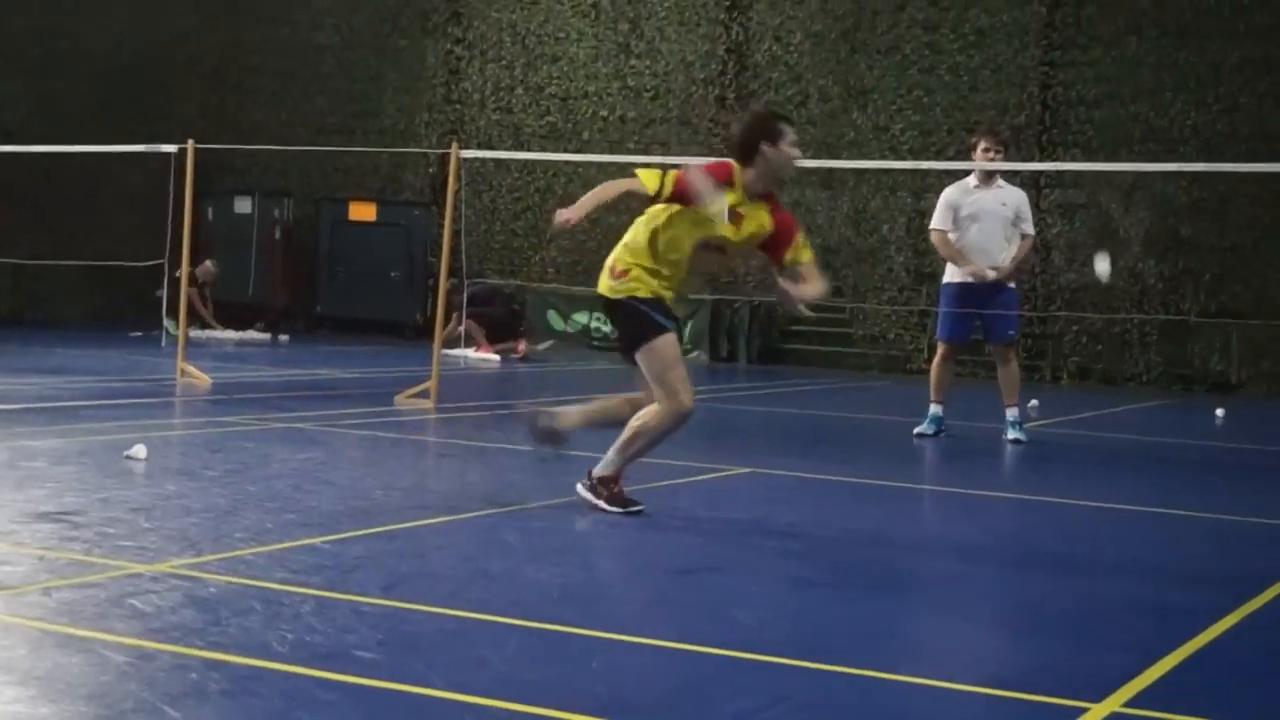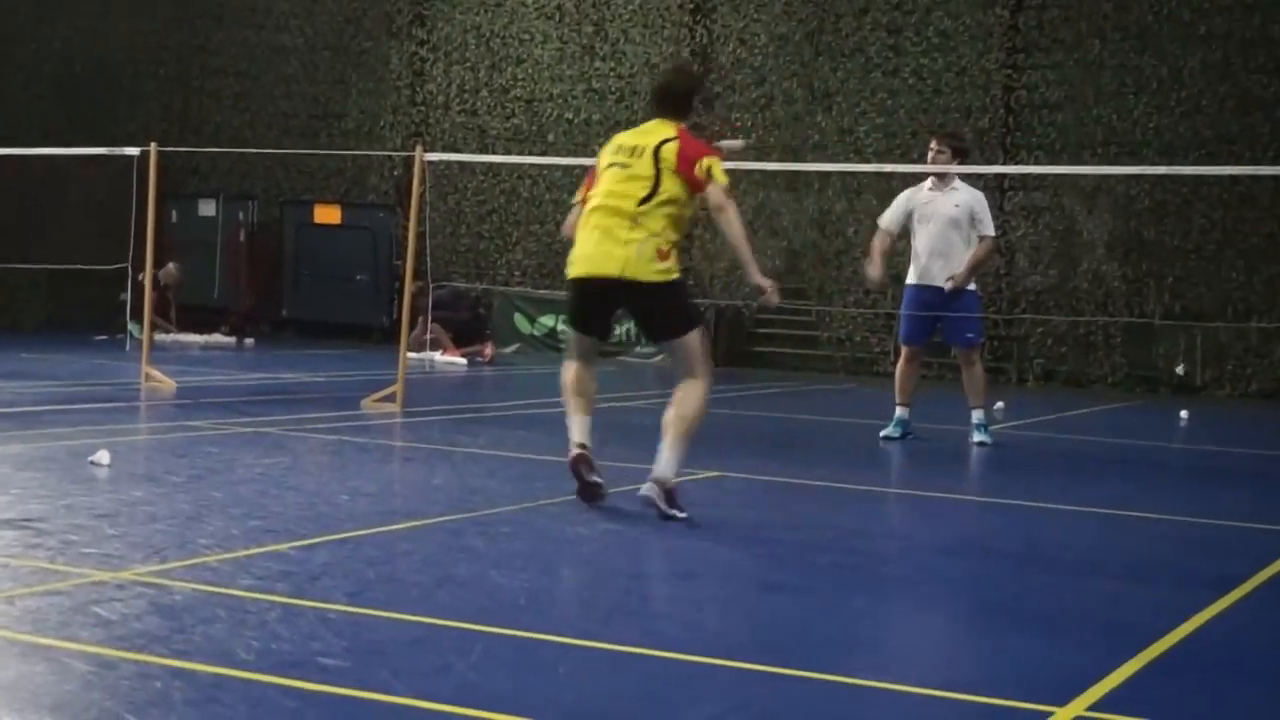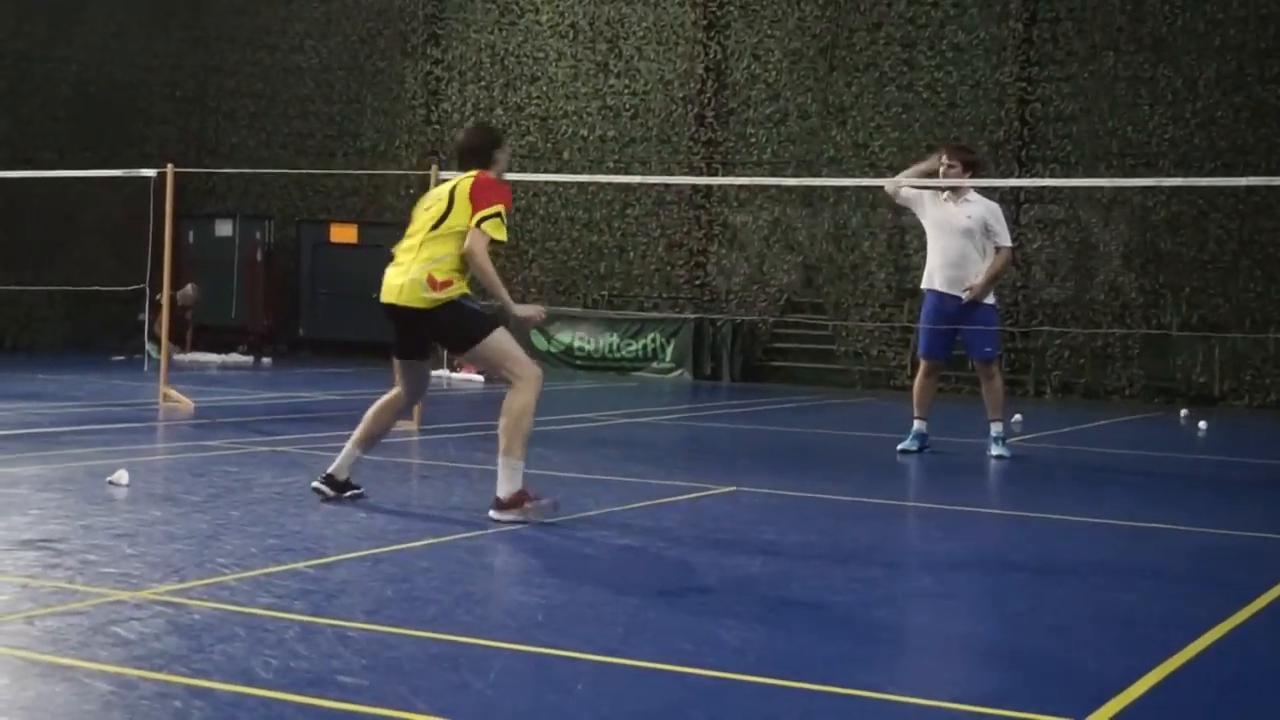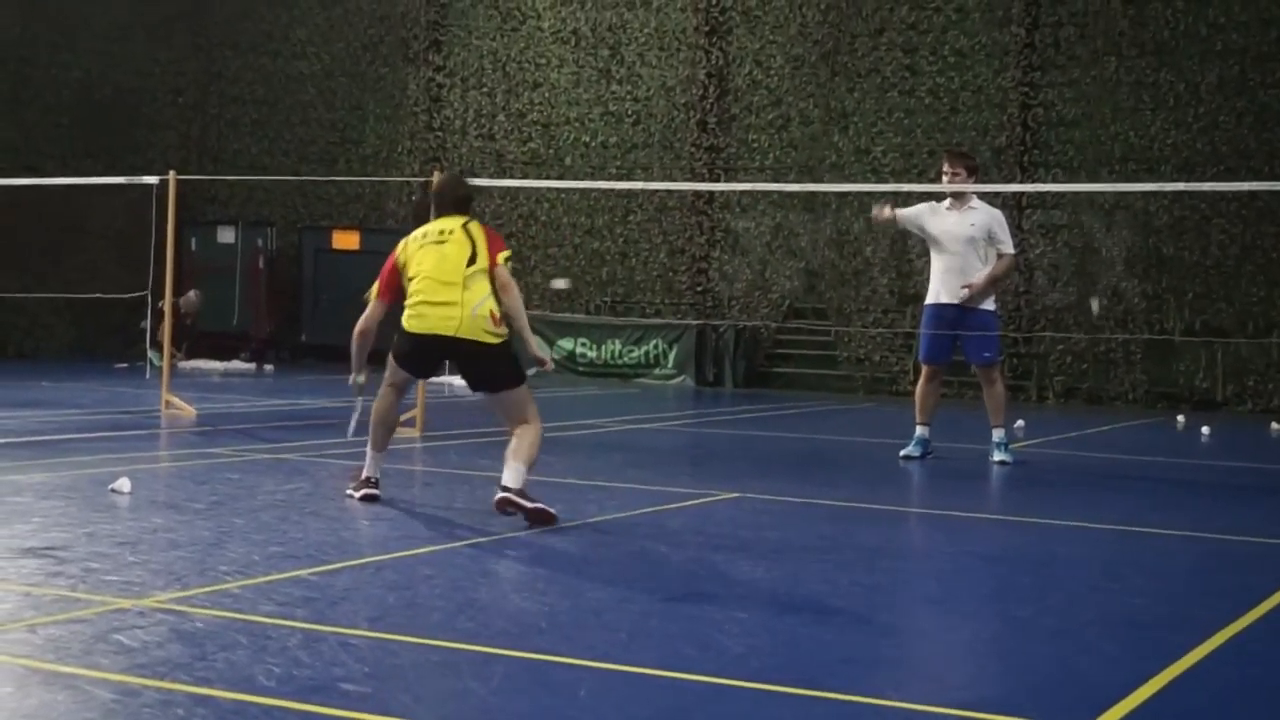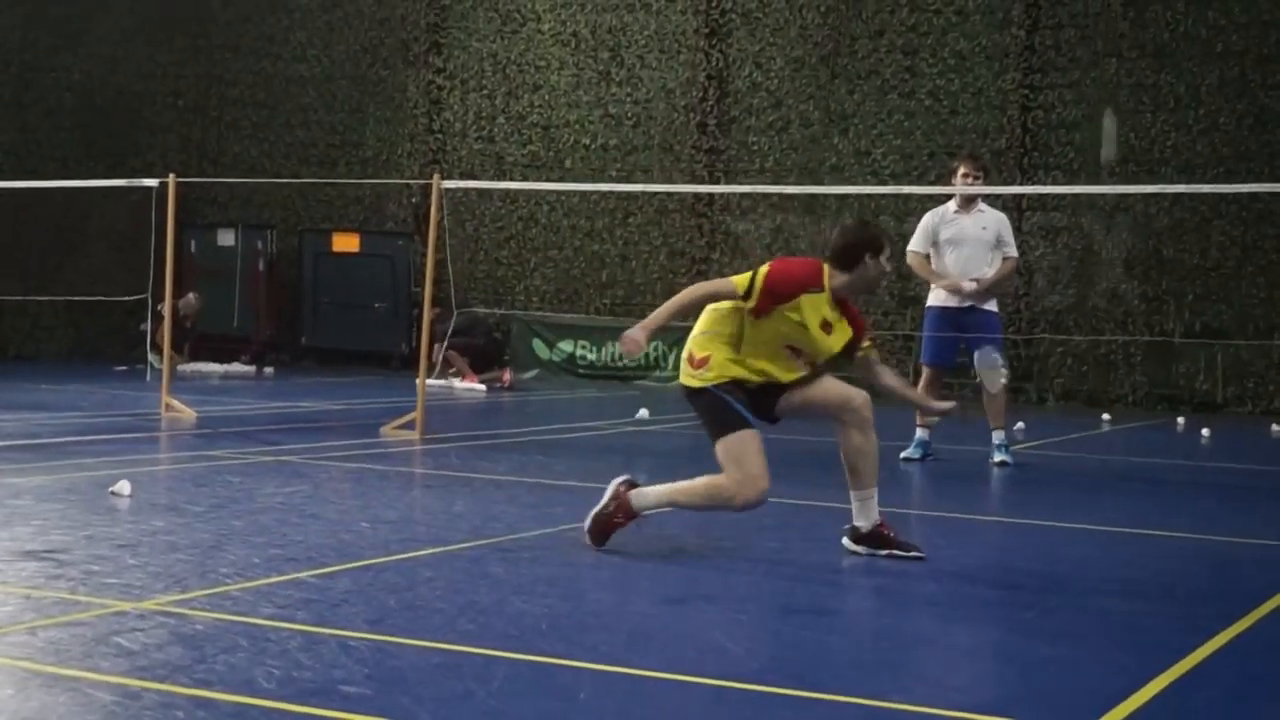
dt=1s
person 1, frame 1
left shoulder: (776, 218)
right shoulder: (712, 177)
left elbow: (812, 283)
right elbow: (624, 186)
left wrist: (797, 291)
right wrist: (578, 209)
left hip: (660, 290)
right hip: (631, 282)
left knee: (665, 402)
right knee: (678, 403)
left ankle: (555, 422)
right ankle: (603, 478)
person 1, frame 2
left shoulder: (613, 147)
right shoulder: (692, 149)
left elbow: (571, 226)
right elbow: (721, 205)
right wrist: (753, 272)
left hip: (587, 268)
right hip: (648, 271)
left knee: (578, 360)
right knee: (695, 377)
left ankle: (579, 448)
right ankle: (663, 477)
person 1, frame 3
left shoulder: (439, 193)
right shoulder: (492, 188)
right elbow: (474, 250)
right wrist: (512, 306)
left hip: (397, 292)
right hip: (434, 295)
left knee: (408, 392)
right knee: (526, 377)
left ankle: (336, 476)
right ankle: (508, 496)
person 1, frame 4
left shoulder: (407, 244)
right shoulder: (484, 234)
left elbow: (367, 325)
right elbow: (505, 283)
left wrist: (357, 372)
right wrist: (530, 342)
left hip: (423, 325)
right hip: (480, 330)
left knee: (393, 386)
right knee: (527, 423)
left ankle: (369, 478)
right ankle: (512, 488)
person 1, frame 5
left shoulder: (846, 316)
right shoulder: (797, 276)
left elbow: (874, 370)
right elbow: (711, 288)
left wrist: (923, 403)
right wrist: (646, 327)
left hip: (763, 376)
right hip: (716, 373)
left knee: (857, 405)
right knee: (749, 490)
left ankle: (866, 528)
right ankle: (629, 499)
person 2, frame 1
left shoulder: (1016, 196)
right shoulder: (954, 193)
left elbow: (1027, 237)
right elbow: (937, 236)
left wrist: (1011, 266)
right wrist: (966, 265)
left hip: (1001, 287)
right hip: (959, 284)
left knee: (1005, 352)
right knee: (946, 350)
left ankle: (1013, 420)
right ankle: (935, 416)
person 2, frame 2
left shoulder: (973, 197)
right shoulder: (912, 196)
left elbow: (988, 241)
right elbow: (886, 231)
left wrist: (966, 273)
right wrist: (876, 259)
left hip: (960, 290)
right hip: (919, 287)
left knee: (969, 355)
right knee: (909, 352)
left ankle: (978, 423)
right ankle: (901, 418)
person 2, frame 3
left shoulder: (988, 208)
right shoulder: (928, 200)
left elbow: (1005, 252)
right elbow: (892, 188)
left wrist: (984, 283)
right wrist: (923, 167)
left hip: (977, 302)
right hip: (938, 299)
left knee: (987, 368)
right knee: (928, 366)
left ankle: (997, 436)
right ankle: (919, 431)
person 2, frame 4
left shoulder: (991, 215)
right shoulder: (929, 212)
left elbow: (1008, 258)
right elbow: (895, 216)
left wrist: (984, 283)
right wrist: (884, 213)
left hip: (979, 308)
right hip: (939, 305)
left knee: (989, 373)
right knee: (930, 371)
left ankle: (999, 440)
right ankle: (921, 437)
person 2, frame 5
left shoulder: (997, 219)
right shoulder: (935, 217)
left elbow: (1011, 259)
right elbow: (914, 256)
left wrist: (991, 281)
right wrist: (940, 281)
left hip: (983, 309)
right hip: (942, 307)
right knee: (931, 373)
left ankle: (998, 443)
right ankle: (922, 440)
